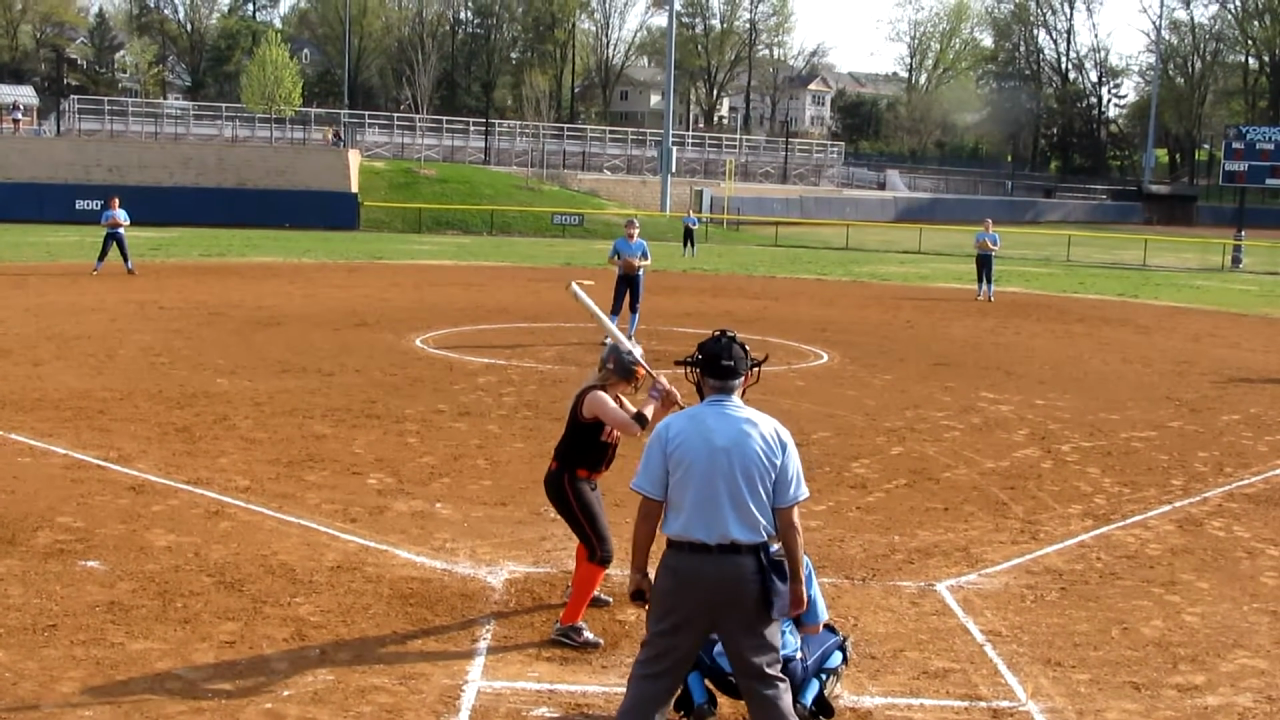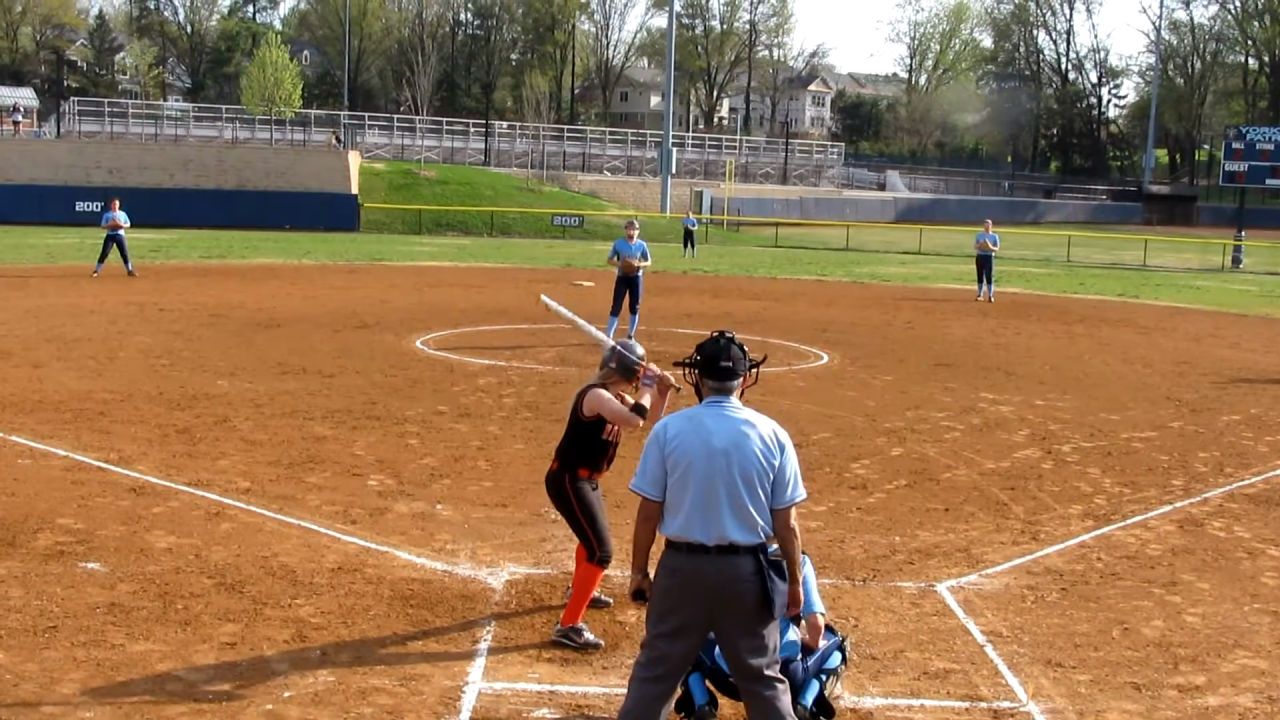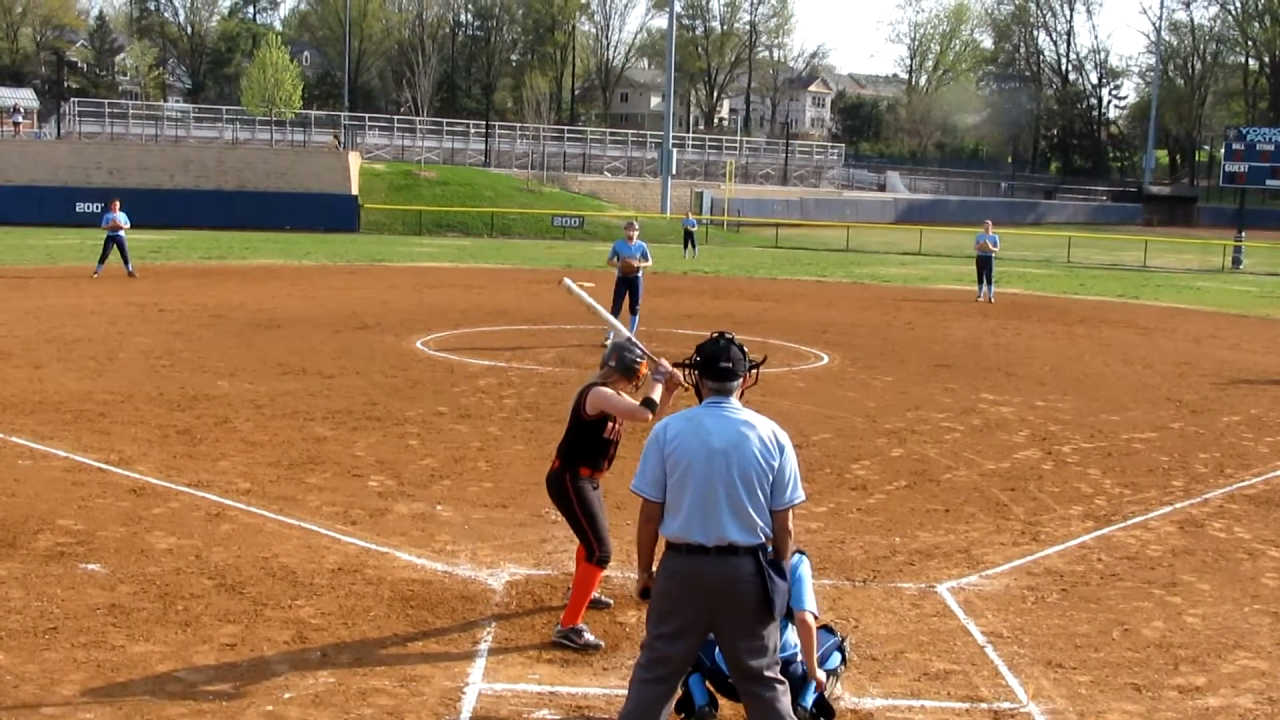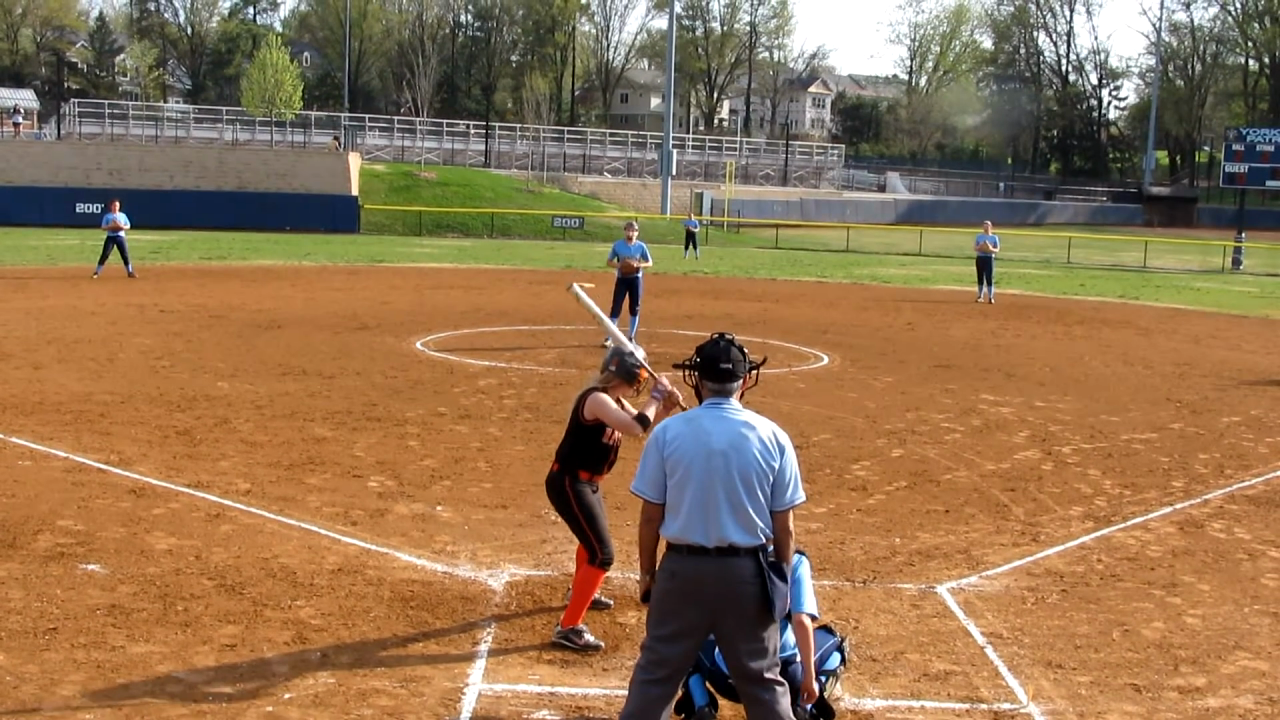
dt=0.3s
person 1, frame 1
left shoulder: (671, 429)
right shoulder: (773, 433)
left elbow: (649, 512)
right elbow: (788, 521)
left wrist: (638, 571)
right wrist: (796, 578)
left hip: (683, 565)
right hip: (747, 568)
left knee: (656, 668)
right knee: (763, 675)
person 1, frame 2
left shoulder: (669, 429)
right shoulder: (771, 434)
left elbow: (649, 513)
right elbow: (785, 523)
left wrist: (639, 571)
right wrist: (793, 580)
left hip: (682, 566)
right hip: (746, 570)
left knee: (655, 669)
right knee: (761, 677)
person 1, frame 3
left shoulder: (668, 430)
right shoulder: (772, 435)
left elbow: (650, 515)
right elbow: (783, 525)
left wrist: (645, 570)
right wrist: (778, 575)
left hip: (682, 566)
right hip: (746, 570)
left knee: (656, 669)
right knee: (761, 676)
person 1, frame 4
left shoulder: (668, 432)
right shoulder: (772, 436)
left elbow: (651, 517)
right elbow: (783, 527)
left wrist: (647, 573)
right wrist: (782, 580)
left hip: (682, 568)
right hip: (747, 571)
left knee: (656, 670)
right knee: (761, 678)
person 2, frame 1
left shoulder: (612, 399)
right shoulder: (596, 397)
left elbow: (647, 423)
right elbow: (633, 428)
left wrist: (665, 404)
right wrist: (654, 395)
left hip: (582, 480)
right hip: (568, 481)
left knee: (593, 534)
right knee: (601, 550)
left ankle: (579, 590)
right ankle: (568, 624)
person 2, frame 2
left shoulder: (614, 396)
right shoulder: (597, 395)
left elbow: (650, 416)
right elbow: (634, 420)
left wrist: (661, 390)
right wrist: (648, 384)
left hip: (585, 479)
right hip: (568, 481)
left knee: (593, 536)
right knee: (600, 552)
left ankle: (580, 591)
right ankle: (568, 625)
person 2, frame 3
left shoulder: (612, 395)
right shoulder: (599, 394)
left elbow: (649, 412)
right elbow: (644, 414)
left wrist: (668, 388)
right wrist: (659, 378)
left hip: (586, 479)
right hip: (570, 480)
left knee: (593, 538)
right knee: (599, 552)
left ankle: (582, 591)
right ankle: (569, 626)
person 2, frame 4
left shoulder: (612, 400)
right shoulder: (597, 399)
left elbow: (642, 426)
right elbow: (635, 429)
left wrist: (665, 406)
right wrist: (656, 395)
left hip: (585, 481)
right hip: (569, 483)
left knee: (593, 539)
right knee: (602, 554)
left ankle: (581, 592)
right ankle: (568, 627)
